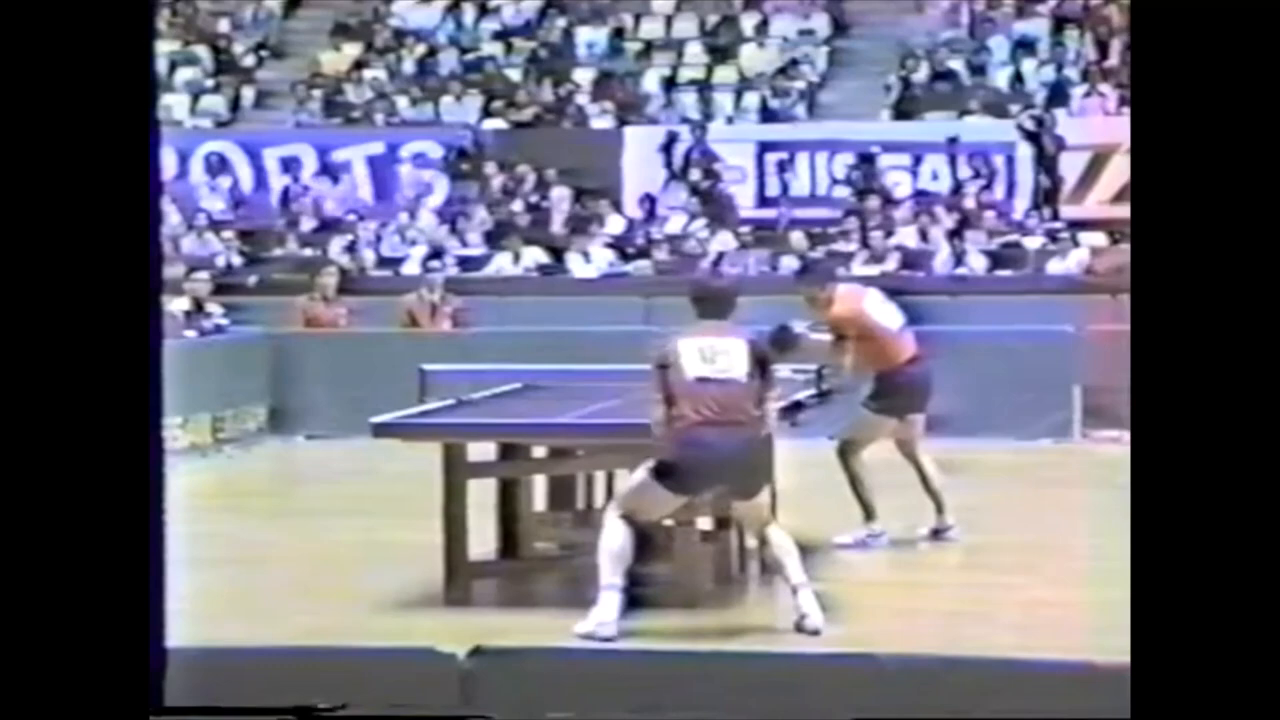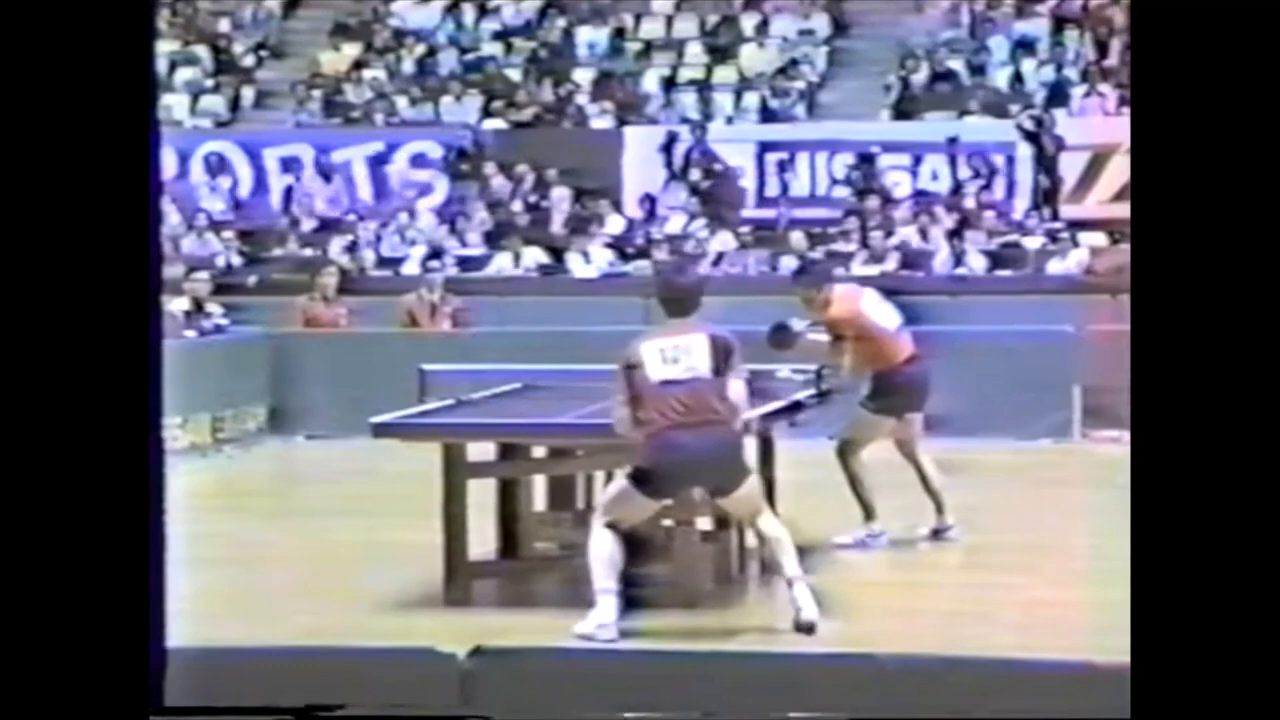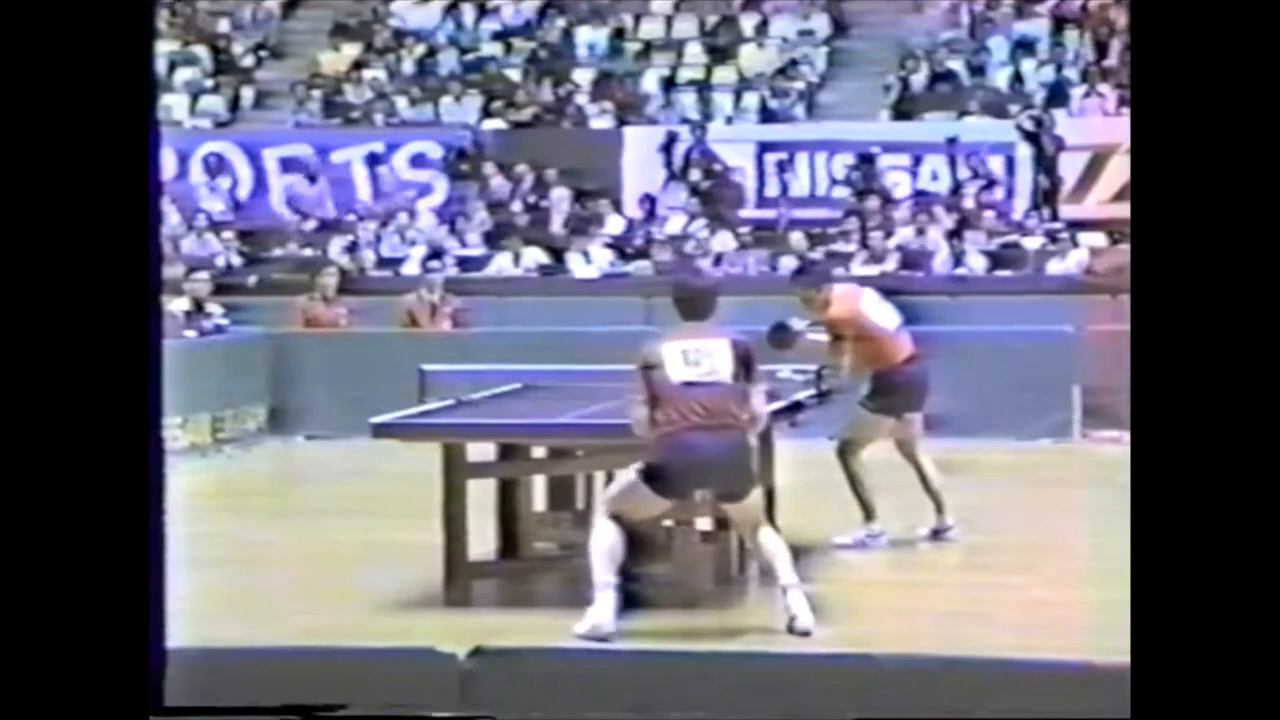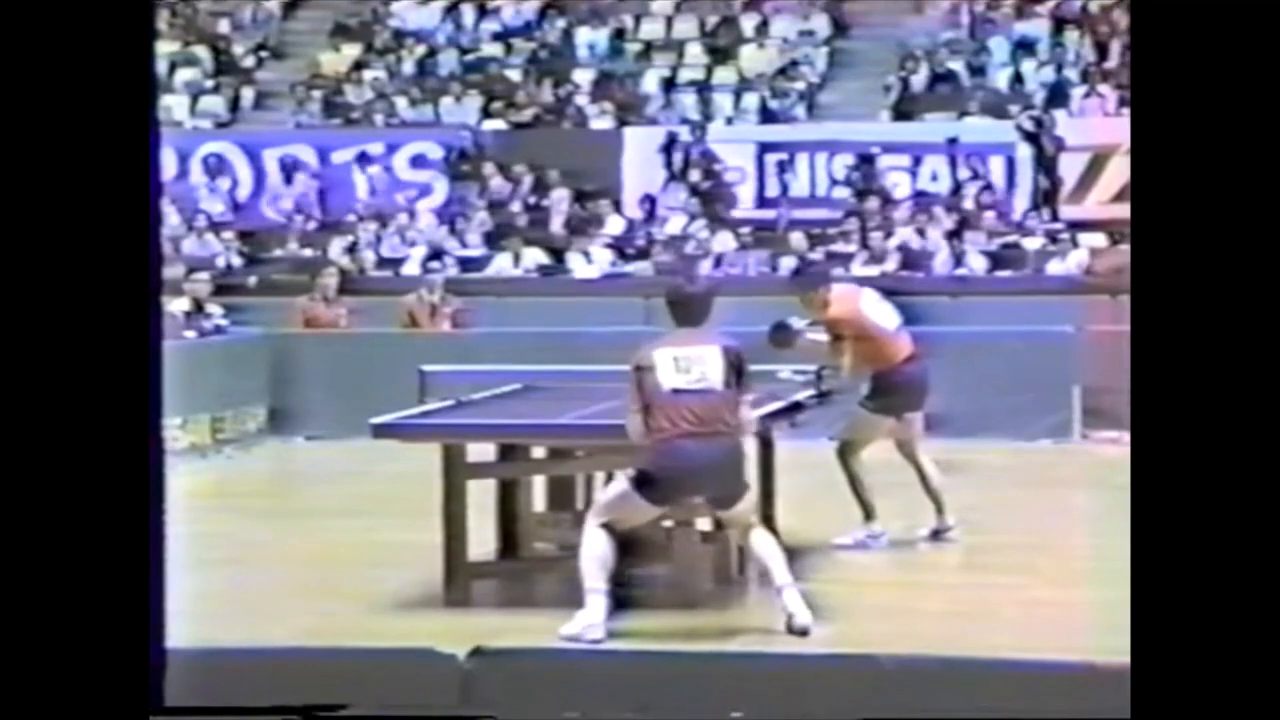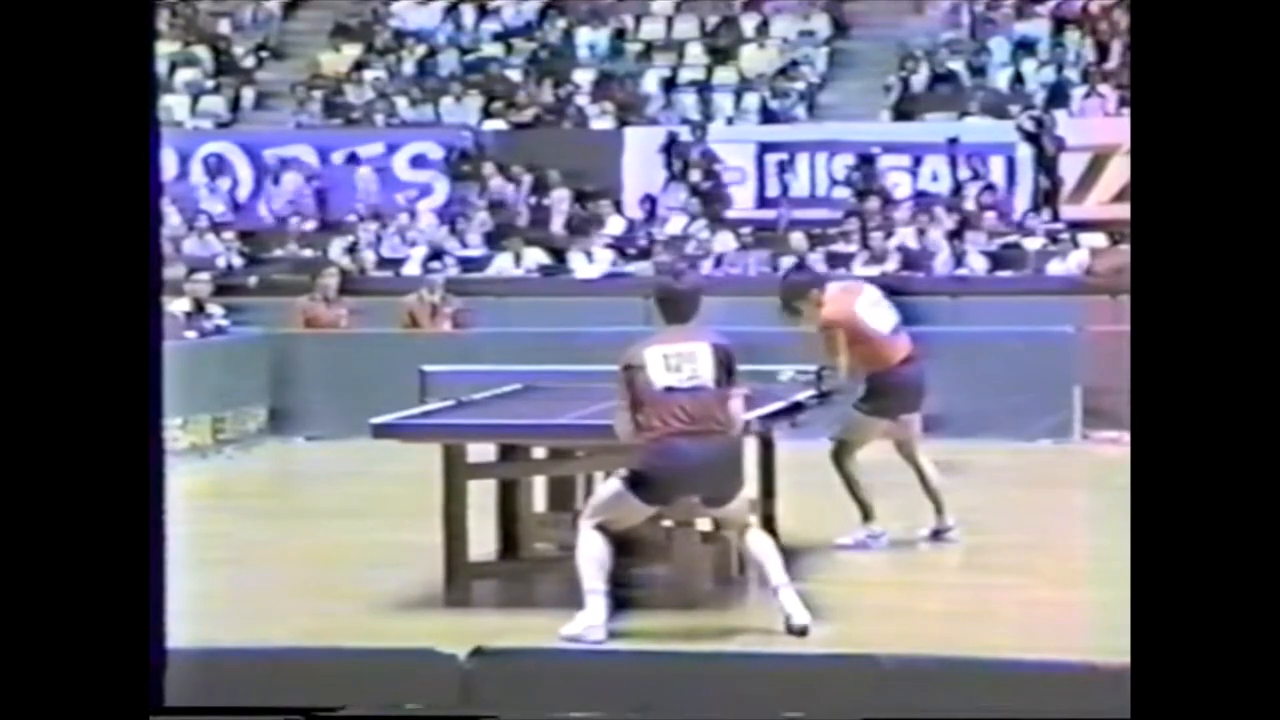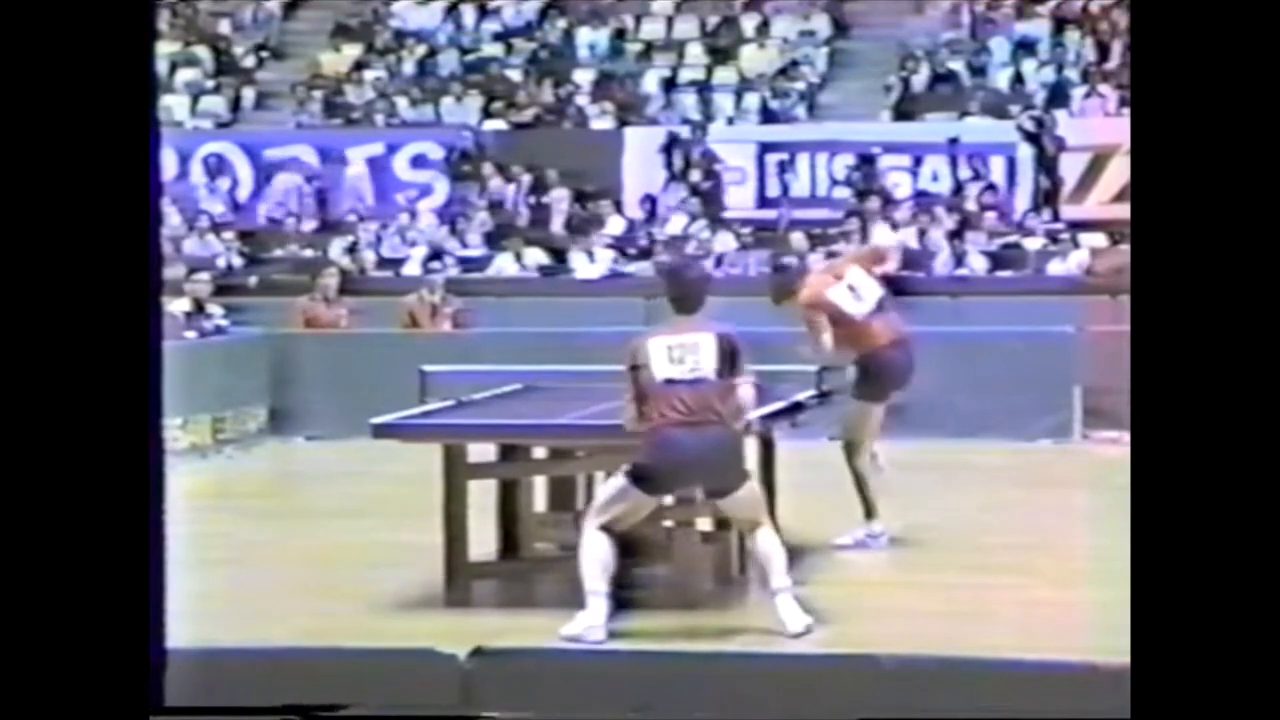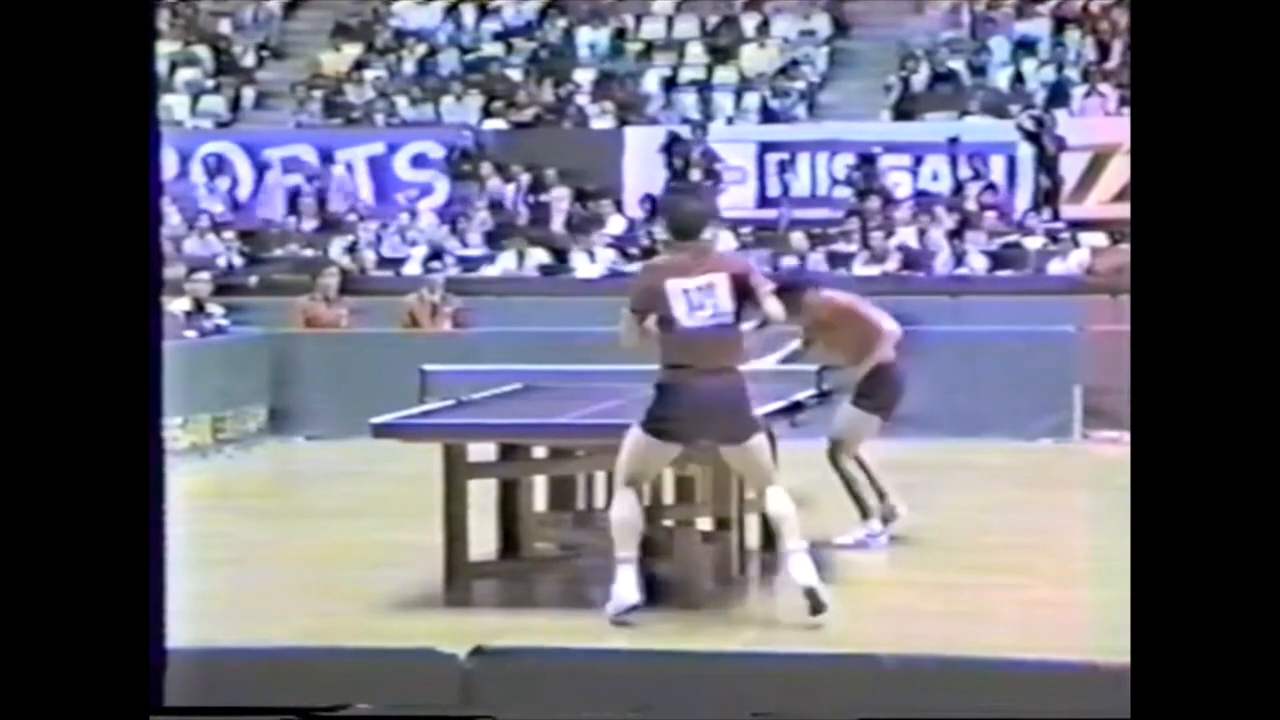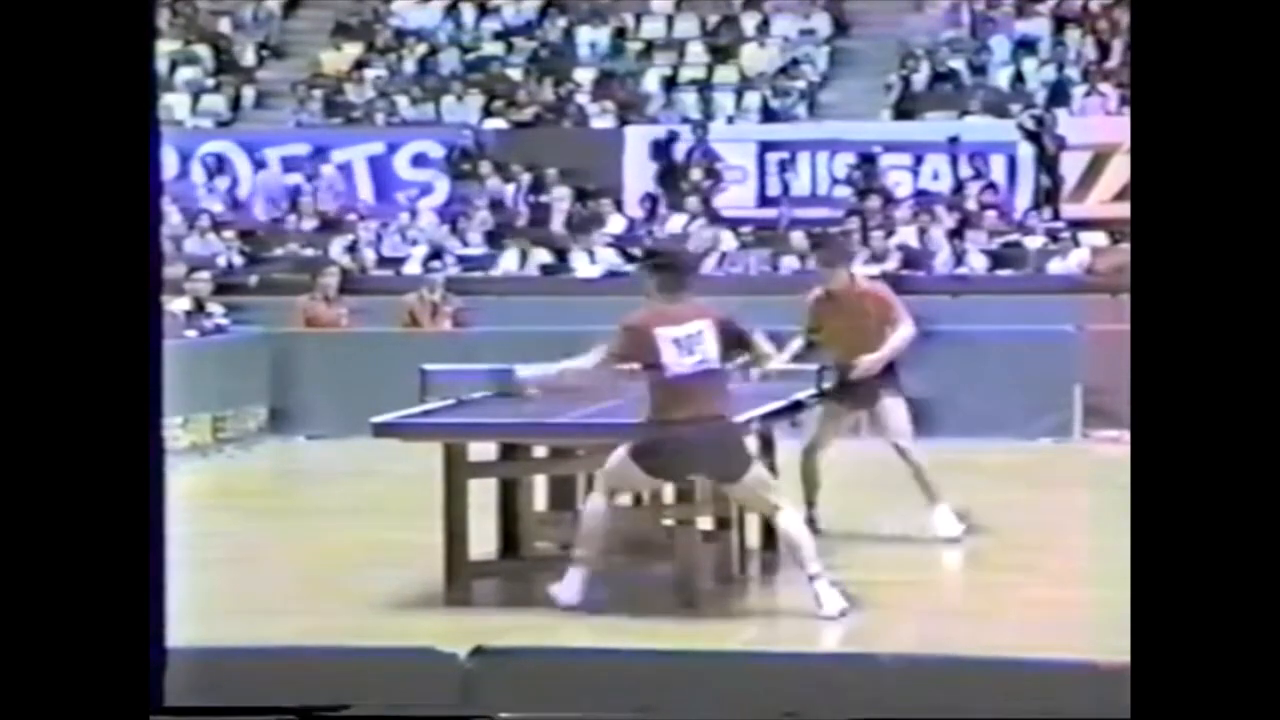
dt=0.3s
person 1, frame 1
left shoulder: (673, 347)
right shoulder: (751, 345)
left elbow: (660, 419)
right elbow: (767, 418)
left hip: (690, 450)
right hip: (745, 450)
left knee: (618, 514)
right knee: (765, 524)
left ankle: (606, 612)
right ankle: (806, 605)
person 1, frame 2
left shoulder: (638, 349)
right shoulder: (719, 340)
left elbow: (623, 423)
right elbow: (738, 401)
left hip: (665, 454)
right hip: (720, 448)
left knee: (605, 521)
right knee: (760, 515)
left ankle: (605, 614)
right ankle: (801, 598)
person 1, frame 3
left shoulder: (655, 351)
right shoulder: (737, 345)
left elbow: (641, 425)
right elbow: (759, 415)
left hip: (677, 456)
right hip: (733, 453)
left knee: (608, 513)
right knee: (756, 525)
left ankle: (603, 610)
right ankle: (797, 605)
person 1, frame 4
left shoulder: (647, 356)
right shoulder: (729, 350)
left elbow: (637, 431)
right elbow: (746, 422)
left hip: (668, 462)
right hip: (724, 459)
left knee: (598, 521)
right knee: (750, 526)
left ankle: (593, 615)
right ankle: (793, 603)
person 1, frame 5
left shoulder: (637, 355)
right shoulder: (718, 346)
left elbow: (624, 431)
right elbow: (736, 419)
left hip: (662, 461)
right hip: (718, 458)
left knee: (592, 522)
right knee: (746, 525)
left ankle: (594, 615)
right ankle: (790, 603)
person 1, frame 6
left shoulder: (643, 345)
right shoulder: (723, 336)
left elbow: (631, 420)
right elbow: (745, 403)
left hip: (662, 453)
right hip: (719, 448)
left knee: (597, 524)
right knee: (758, 524)
left ankle: (594, 616)
right ankle: (787, 607)
person 1, frame 7
left shoulder: (652, 273)
right shoulder: (734, 268)
left elbow: (630, 336)
right elbow: (775, 315)
left hip: (677, 395)
right hip: (728, 393)
left knee: (627, 482)
right knee: (767, 484)
left ankle: (627, 584)
right ankle: (801, 568)
person 1, frame 8
left shoulder: (638, 324)
right shoulder: (715, 317)
left elbow: (593, 365)
right elbow: (765, 354)
left wrist: (543, 374)
left hip: (667, 438)
right hip: (719, 436)
left knee: (603, 487)
right knee: (778, 508)
left ankle: (575, 582)
right ankle: (823, 588)
person 2, frame 1
left shoulder: (842, 312)
right shoulder: (859, 291)
left elbow: (846, 364)
left hip: (897, 381)
right hip: (917, 372)
left knee: (848, 450)
right knee: (912, 450)
left ankle: (873, 528)
right ankle: (943, 522)
person 2, frame 2
left shoulder: (838, 313)
right shoulder: (856, 291)
left elbow: (844, 365)
left hip: (894, 381)
right hip: (914, 372)
left knee: (847, 450)
right knee: (912, 450)
left ankle: (873, 529)
right ankle: (944, 522)
person 2, frame 3
left shoulder: (837, 313)
right shoulder: (855, 291)
left elbow: (843, 366)
left hip: (893, 381)
right hip: (914, 372)
left knee: (847, 450)
right knee: (912, 450)
left ankle: (873, 529)
right ankle: (944, 522)
person 2, frame 4
left shoulder: (836, 314)
right shoulder: (852, 291)
left elbow: (843, 365)
left hip: (893, 381)
right hip: (914, 371)
left knee: (847, 451)
right knee: (912, 450)
left ankle: (873, 529)
right ankle: (944, 522)
person 2, frame 5
left shoulder: (830, 316)
right shoulder: (854, 287)
left elbow: (842, 367)
left hip: (886, 382)
right hip: (912, 372)
left knee: (842, 453)
right knee: (911, 451)
left ankle: (872, 529)
right ankle: (944, 522)
person 2, frame 6
left shoulder: (809, 299)
right shoulder: (844, 265)
left elbow: (826, 348)
right elbow: (888, 253)
left hip: (877, 362)
right hip: (902, 352)
left knee: (852, 448)
left ankle: (873, 528)
right ankle: (870, 450)
person 2, frame 7
left shoulder: (842, 307)
right shoulder: (815, 315)
left elbow: (891, 331)
right elbow: (809, 344)
left wrist: (864, 366)
left hip: (880, 381)
right hip: (864, 380)
left knee: (838, 451)
right knee: (845, 447)
left ankle: (871, 527)
right ankle: (888, 505)
person 2, frame 8
left shoulder: (875, 293)
right shoulder: (818, 301)
left elbow: (906, 329)
right elbow: (810, 338)
left wrist: (880, 356)
right wrist: (786, 356)
left hip: (881, 375)
right hip: (848, 381)
left knee: (902, 446)
right knee: (810, 449)
left ankle: (939, 510)
right ankle: (809, 515)
